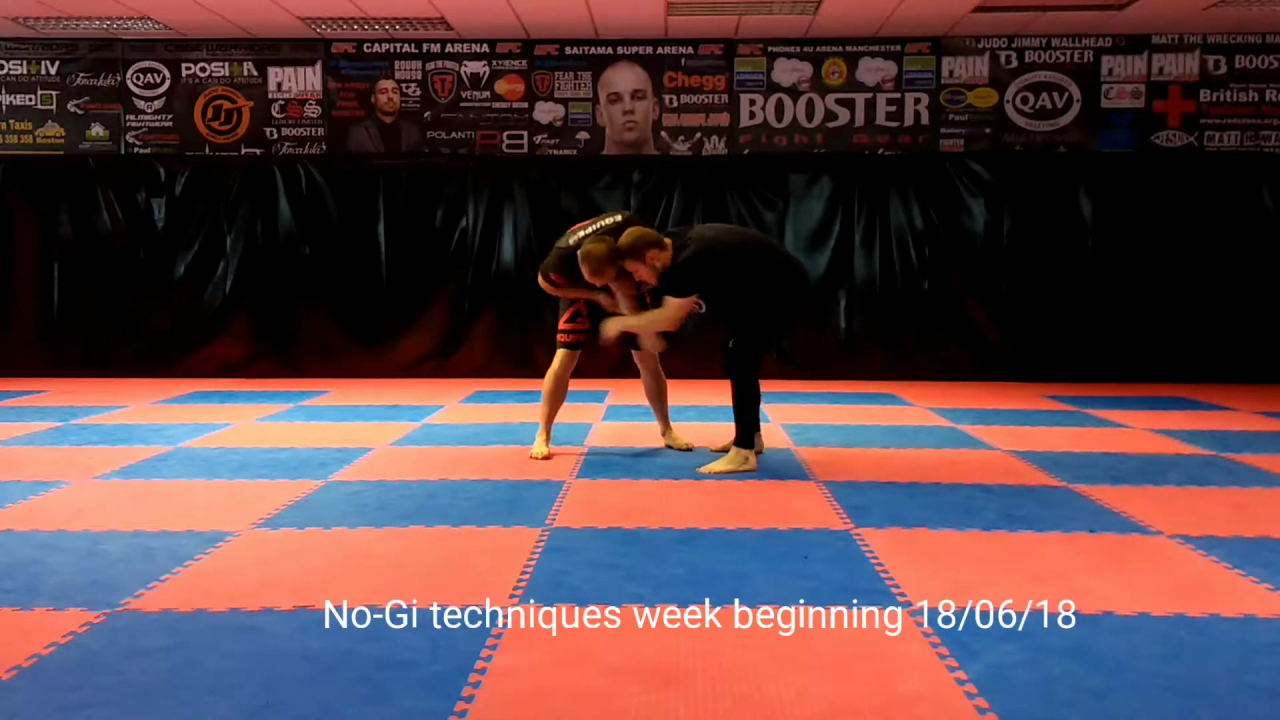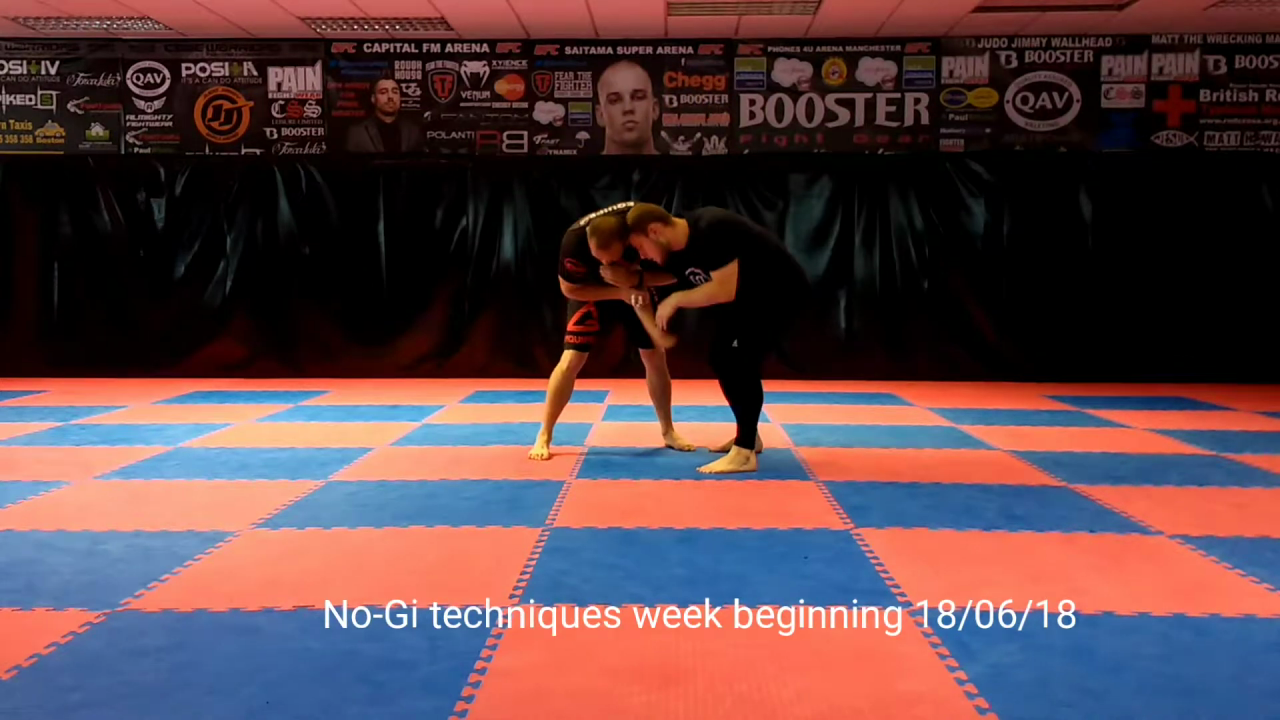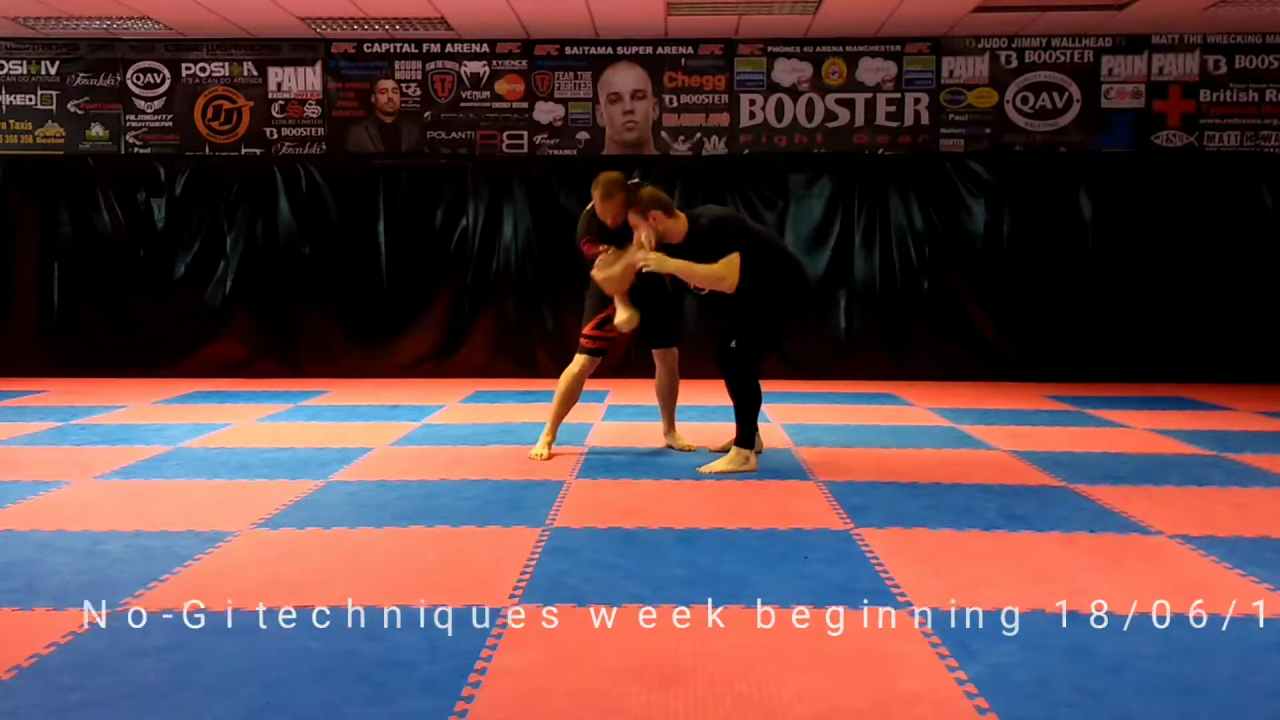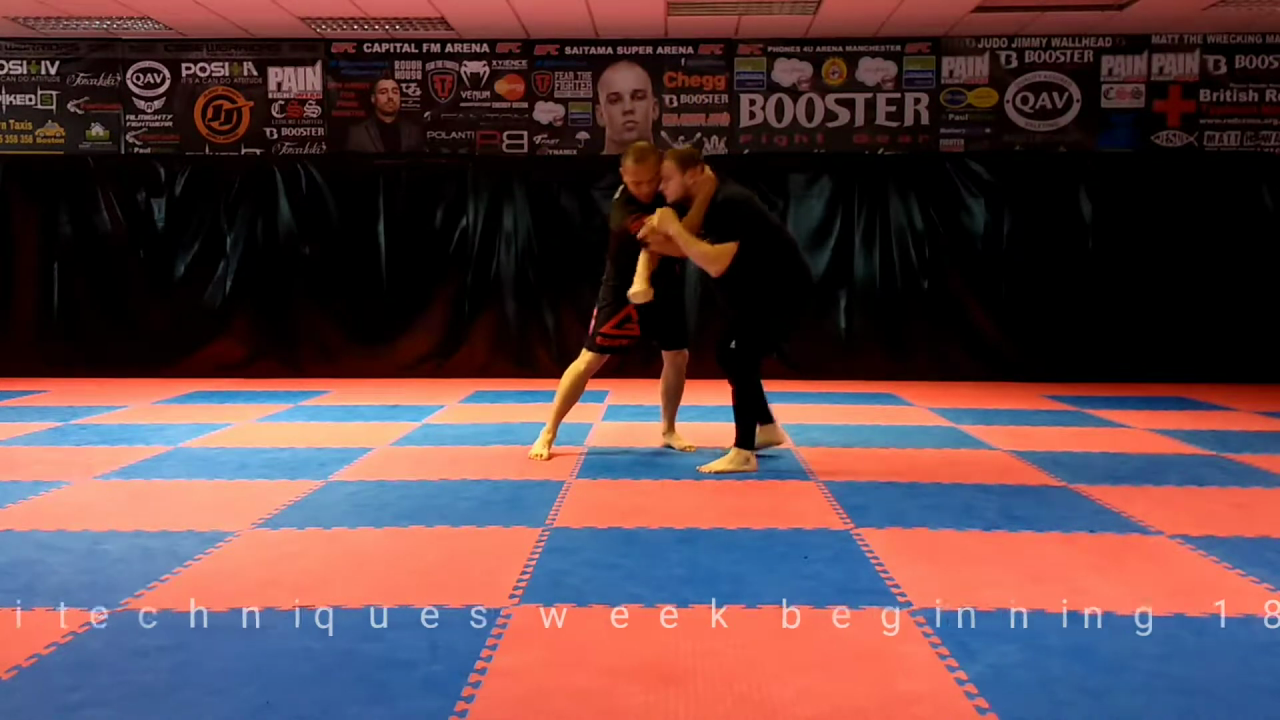
dt=0.3s
person 1, frame 1
left shoulder: (692, 259)
right shoulder: (675, 248)
left elbow: (668, 321)
left wrist: (620, 323)
left hip: (784, 288)
right hip: (760, 290)
left knee: (741, 360)
right knee: (736, 359)
left ankle: (744, 453)
right ankle: (751, 436)
person 1, frame 2
left shoulder: (711, 230)
right shoulder: (676, 248)
left elbow: (725, 290)
left wrist: (676, 299)
left hip: (780, 292)
right hip: (749, 295)
left knee: (742, 362)
right knee: (721, 358)
left ankle: (745, 452)
right ankle: (748, 435)
person 1, frame 3
left shoulder: (711, 225)
right shoulder: (675, 239)
left elbow: (728, 278)
left wrist: (669, 264)
left hip: (781, 290)
right hip: (751, 294)
left knee: (740, 362)
right knee: (727, 357)
left ankle: (743, 454)
right ankle: (748, 436)
person 1, frame 4
left shoulder: (729, 202)
right shoulder: (703, 203)
left elbow: (716, 264)
left wrist: (674, 228)
right wrist: (661, 227)
left hip: (780, 289)
right hip: (755, 289)
left knee: (739, 362)
right knee: (730, 356)
left ankle: (743, 453)
right ankle: (766, 427)
person 2, frame 1
right shoulder: (564, 256)
right elbow: (545, 282)
left wrist: (633, 287)
right wrist: (597, 295)
left hip: (626, 286)
right hip: (578, 290)
left knee: (648, 358)
right knee: (565, 358)
left ankle: (666, 430)
right ankle: (543, 436)
person 2, frame 2
right shoulder: (575, 241)
left elbow: (671, 270)
right elbow: (570, 289)
left wrist: (636, 279)
right wrist: (620, 292)
left hip: (633, 286)
right hip: (591, 290)
left knee: (655, 358)
right knee: (572, 359)
left ankle: (668, 431)
right ankle: (544, 437)
person 2, frame 3
right shoulder: (589, 226)
right elbow: (613, 281)
left hip: (651, 284)
right hip: (610, 290)
left knee: (668, 359)
right knee: (584, 363)
left ankle: (669, 431)
right ankle: (548, 436)
person 2, frame 4
right shoulder: (625, 210)
right wrist: (703, 196)
left hip: (665, 283)
right hip: (623, 288)
left knee: (677, 358)
right knee: (590, 360)
left ankle: (669, 431)
right ankle: (548, 433)
